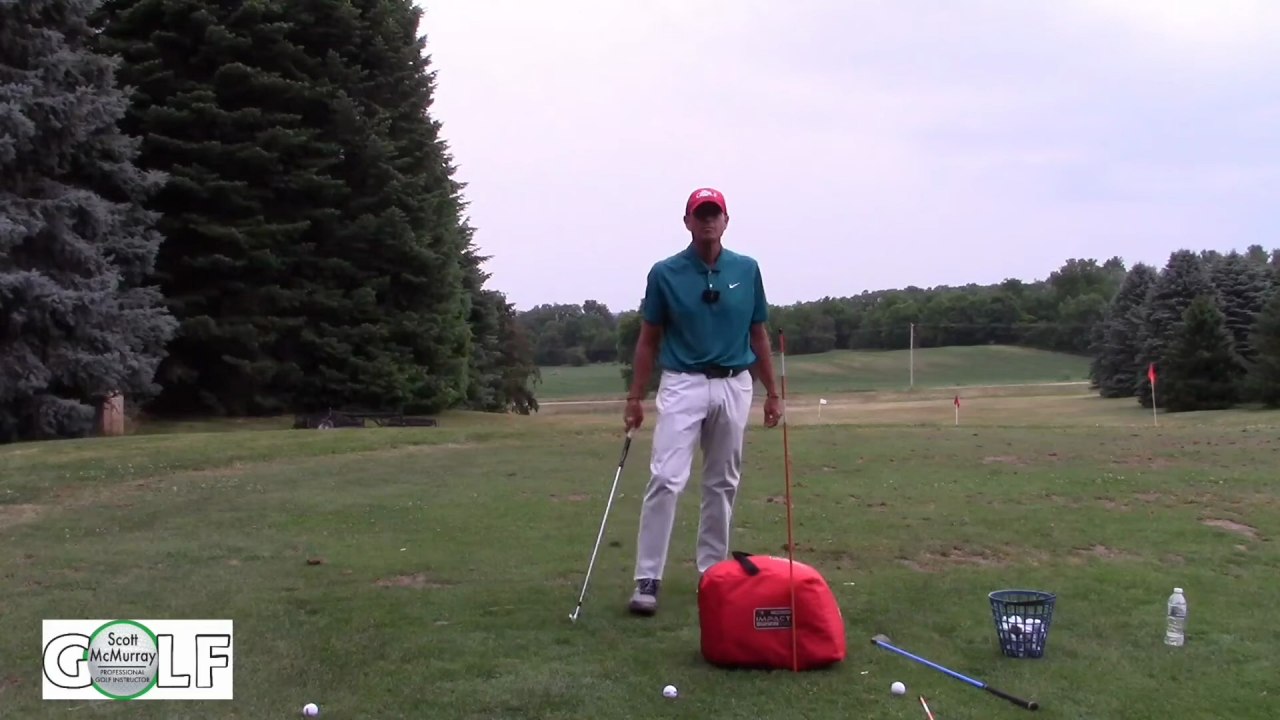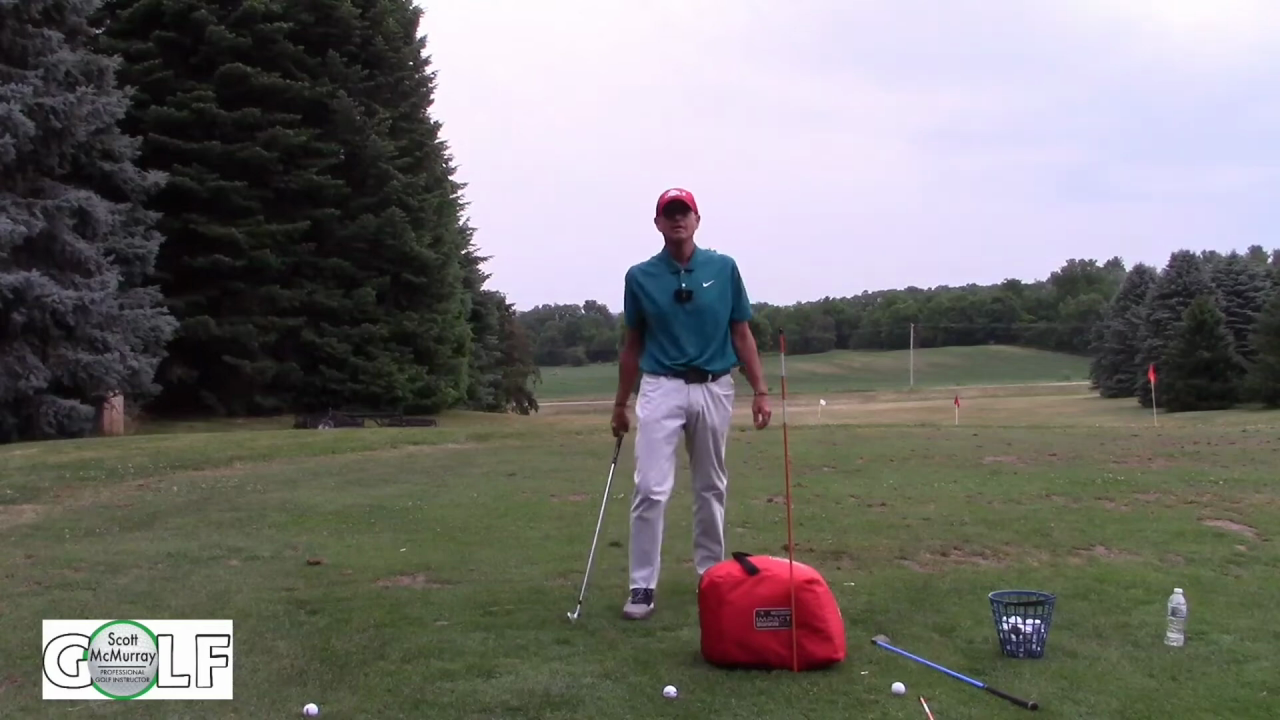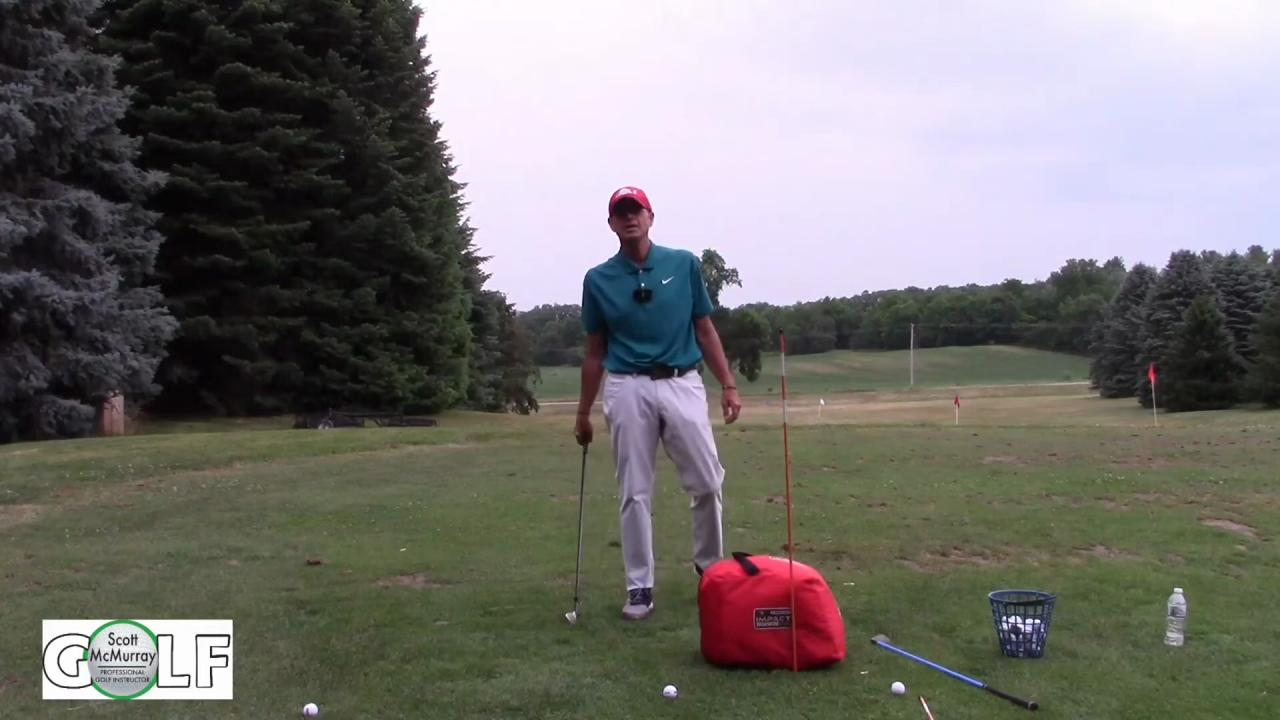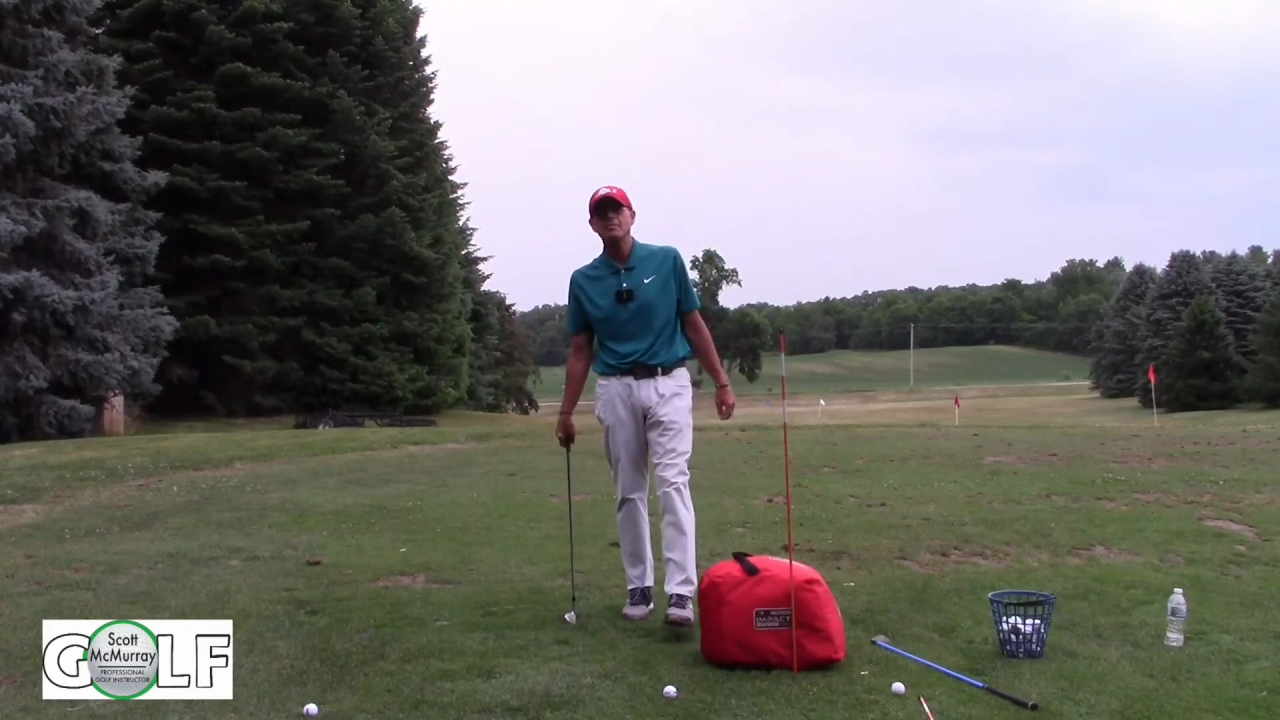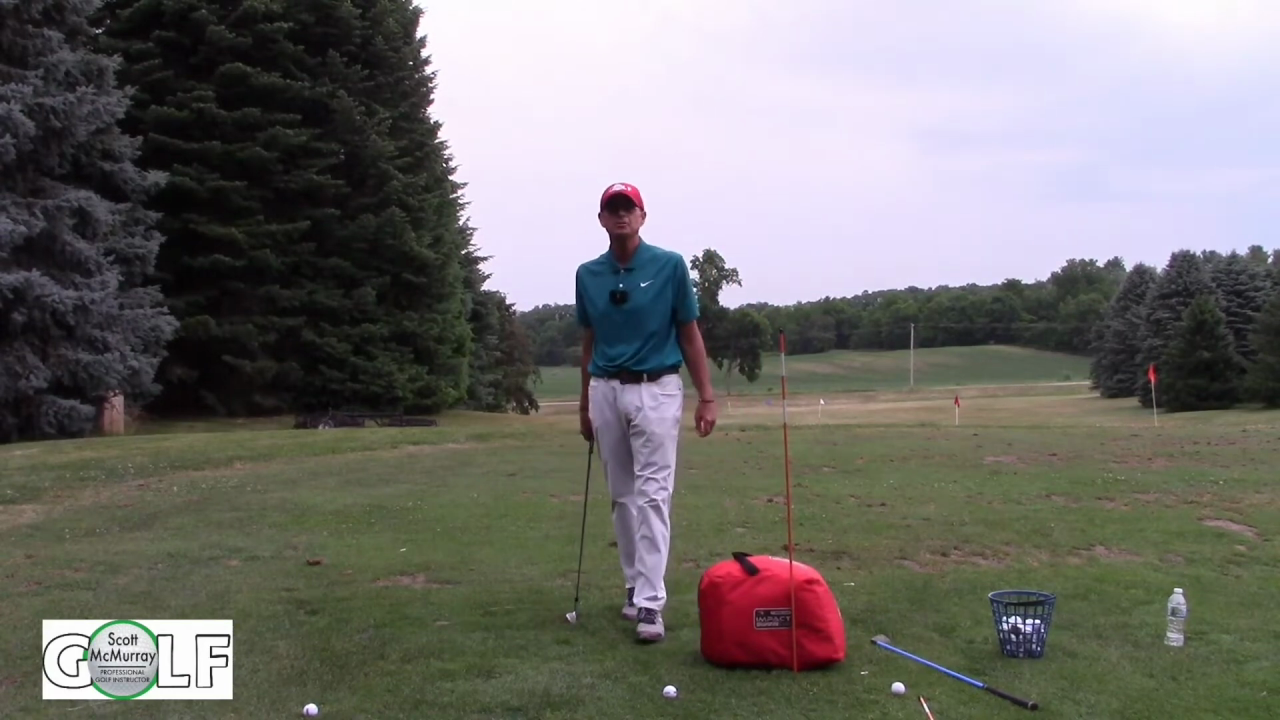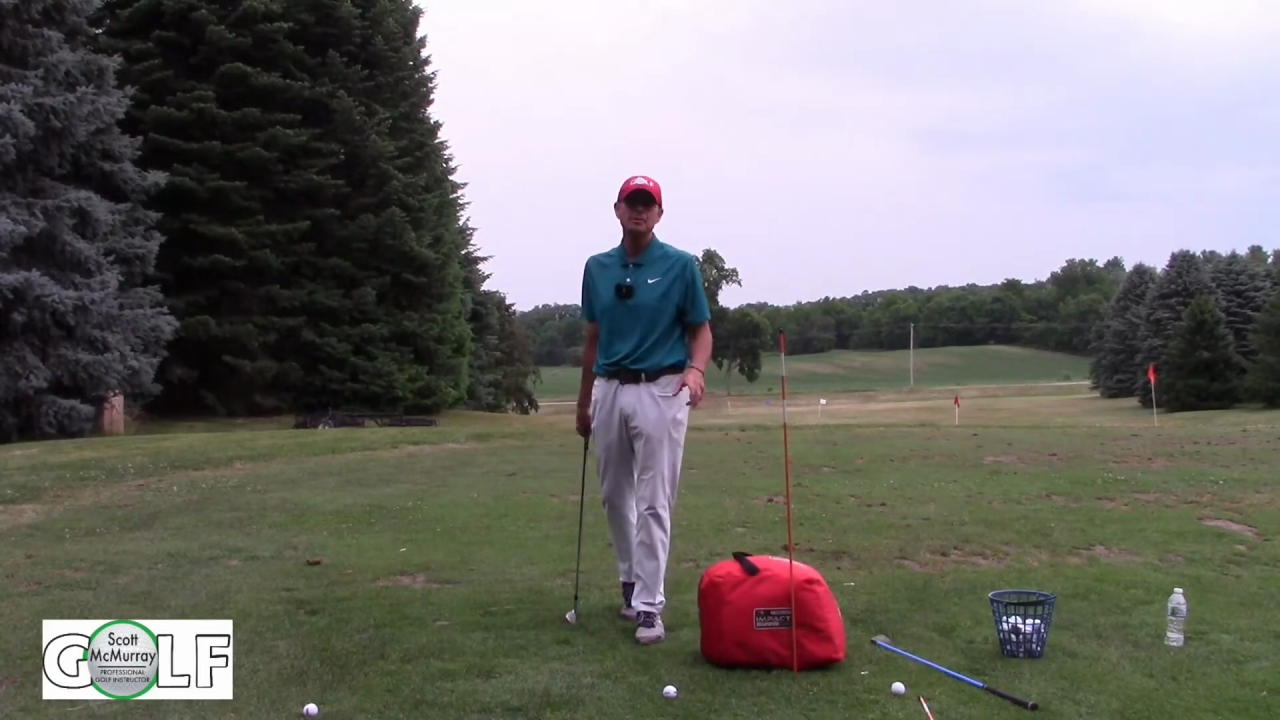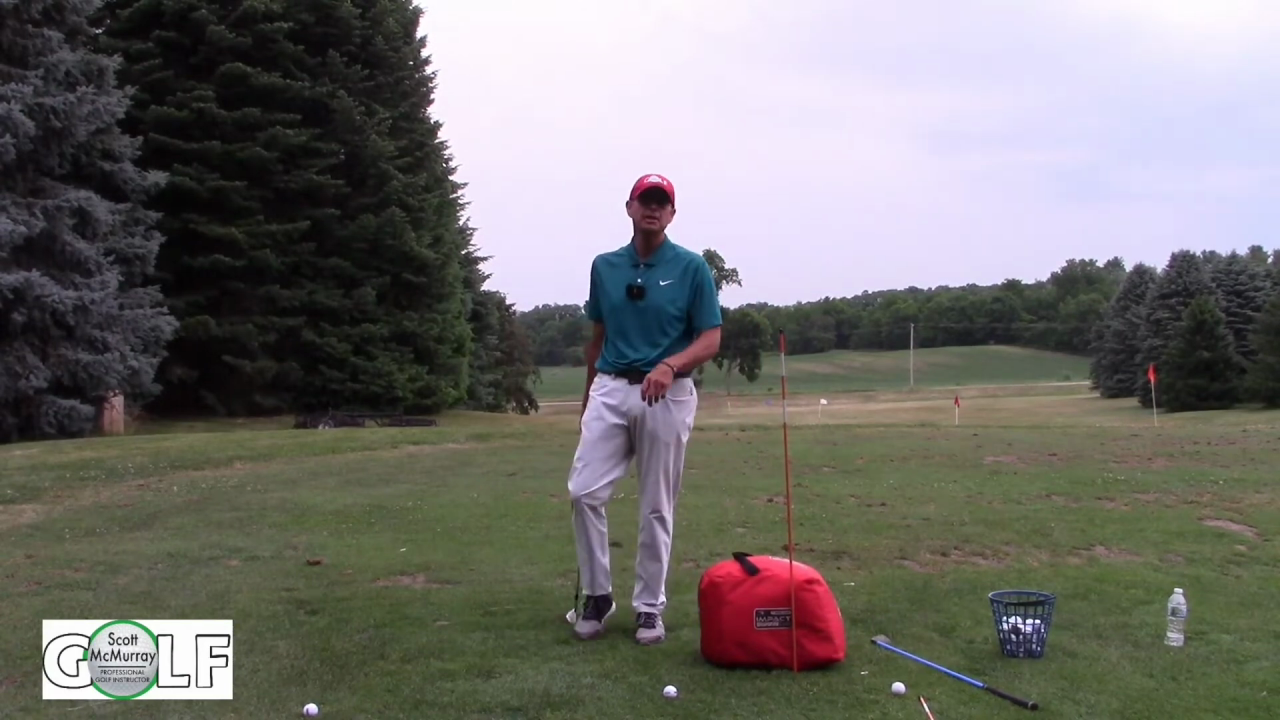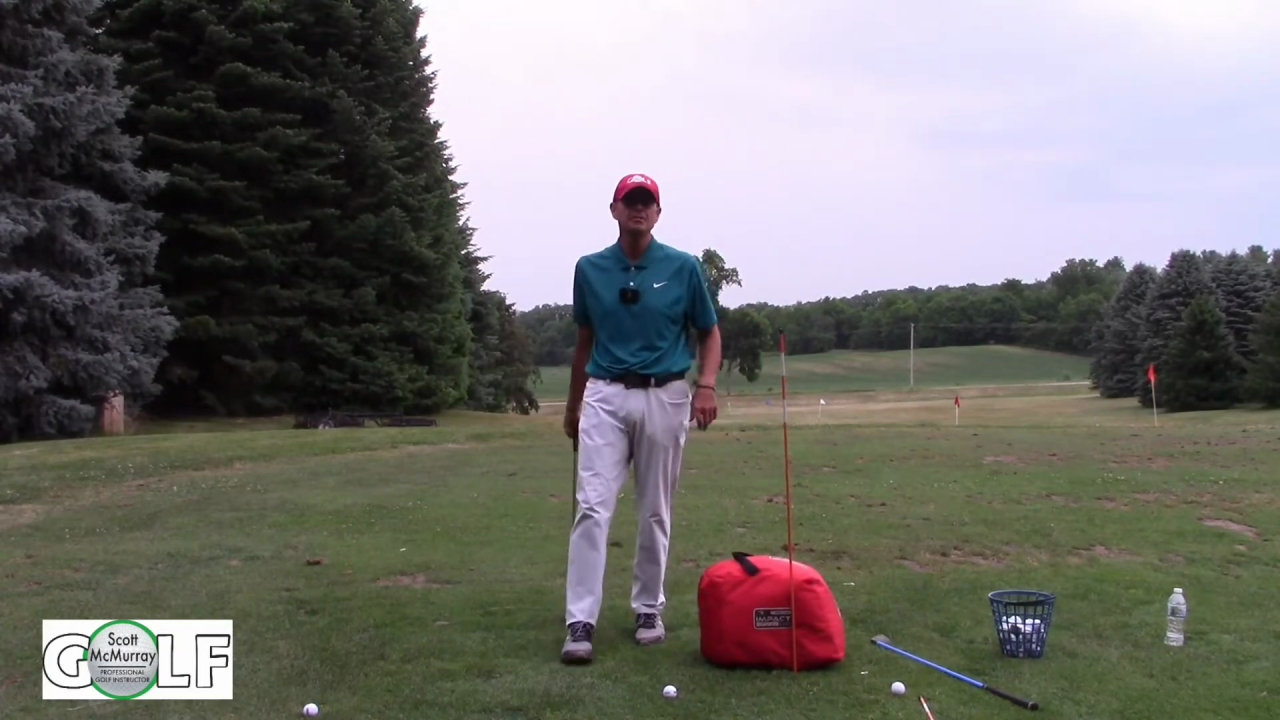
dt=0.4s
person 1, frame 1
left shoulder: (747, 270)
right shoulder: (665, 273)
left elbow: (758, 335)
right elbow: (649, 339)
left wrist: (771, 391)
right wrist: (635, 398)
left hip: (733, 386)
right hip: (682, 385)
left knee: (722, 484)
right knee: (666, 479)
left ankle: (713, 572)
right ankle: (648, 579)
person 1, frame 2
left shoulder: (724, 269)
right shoulder: (640, 276)
left elbow: (742, 334)
right elbow: (633, 344)
left wrist: (760, 391)
right wrist: (621, 403)
left hip: (714, 389)
right hip: (660, 390)
left knee: (711, 489)
right knee: (651, 490)
left ankle: (711, 574)
right ankle: (642, 587)
person 1, frame 3
left shoulder: (683, 264)
right shoulder: (598, 279)
left elbow: (705, 329)
right elbow: (595, 350)
left wrist: (728, 384)
right wrist: (584, 410)
left hip: (683, 385)
right hip: (628, 390)
left knee: (706, 482)
right knee: (635, 493)
left ankle: (710, 566)
right ankle: (640, 586)
person 1, frame 4
left shoulder: (667, 260)
right shoulder: (582, 280)
left elbow: (694, 325)
right elbow: (580, 350)
left wrist: (722, 381)
right wrist: (566, 412)
left hip: (668, 383)
right hip: (615, 390)
left knee: (672, 484)
right knee: (629, 492)
left ankle: (681, 593)
right ankle: (639, 586)
person 1, frame 5
left shoulder: (670, 265)
right shoulder: (588, 274)
left elbow: (690, 335)
right elbow: (589, 342)
left wrist: (706, 397)
right wrist: (585, 405)
left hip: (657, 389)
right hip: (607, 391)
left knee: (652, 496)
right knee: (622, 496)
left ankle: (649, 603)
right ankle: (635, 586)
person 1, frame 6
left shoulder: (681, 265)
right shoulder: (596, 267)
left elbow: (701, 331)
left wrist: (697, 370)
right wrist: (584, 399)
left hip: (659, 393)
right hip: (609, 391)
left knee: (653, 504)
right knee: (615, 497)
left ankle: (647, 606)
right ankle: (632, 578)
person 1, frame 7
left shoulder: (692, 267)
right shoulder: (604, 266)
left elbow: (709, 337)
left wrist: (670, 367)
right wrist: (587, 397)
left hip: (668, 397)
right hip: (611, 391)
left knee: (656, 508)
right knee: (585, 492)
left ankle: (649, 607)
right ankle: (598, 595)
person 1, frame 8
left shoulder: (684, 267)
right shoulder: (589, 268)
left elbow: (709, 332)
left wrist: (706, 385)
right wrist: (572, 404)
left hip: (664, 397)
right hip: (605, 396)
left knee: (655, 513)
right knee: (593, 508)
left ankle: (649, 609)
right ankle: (580, 623)
